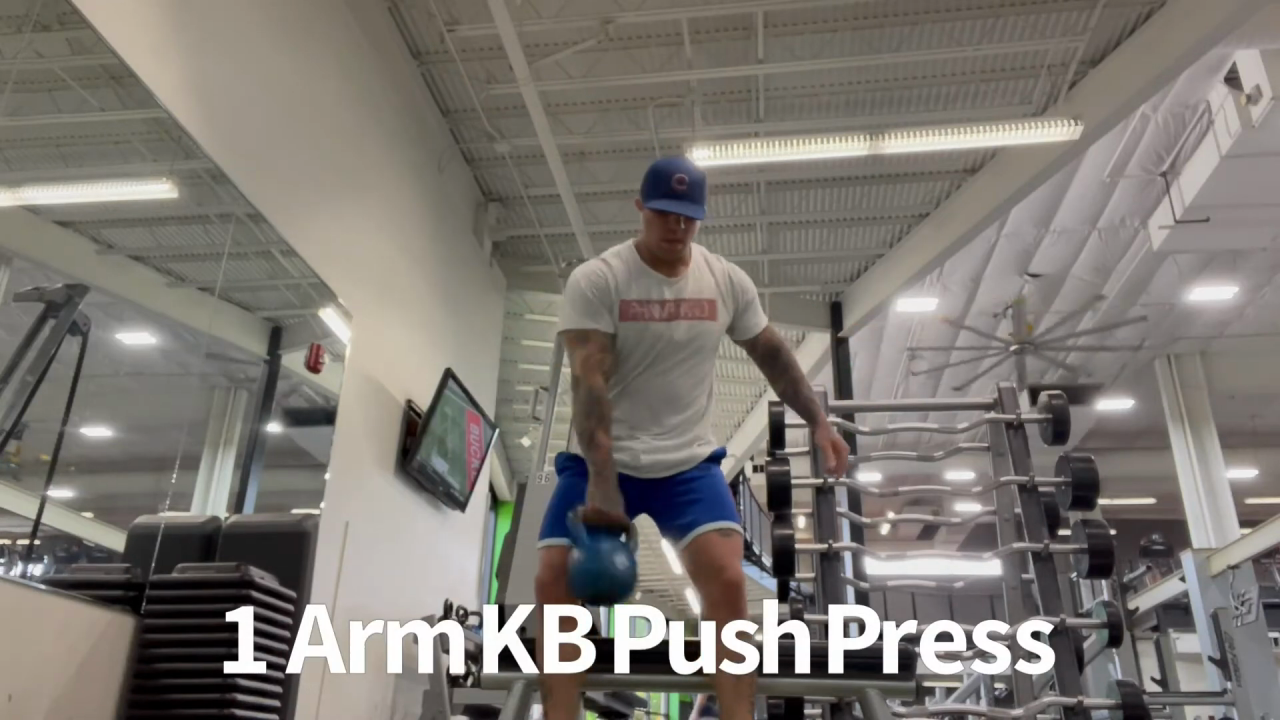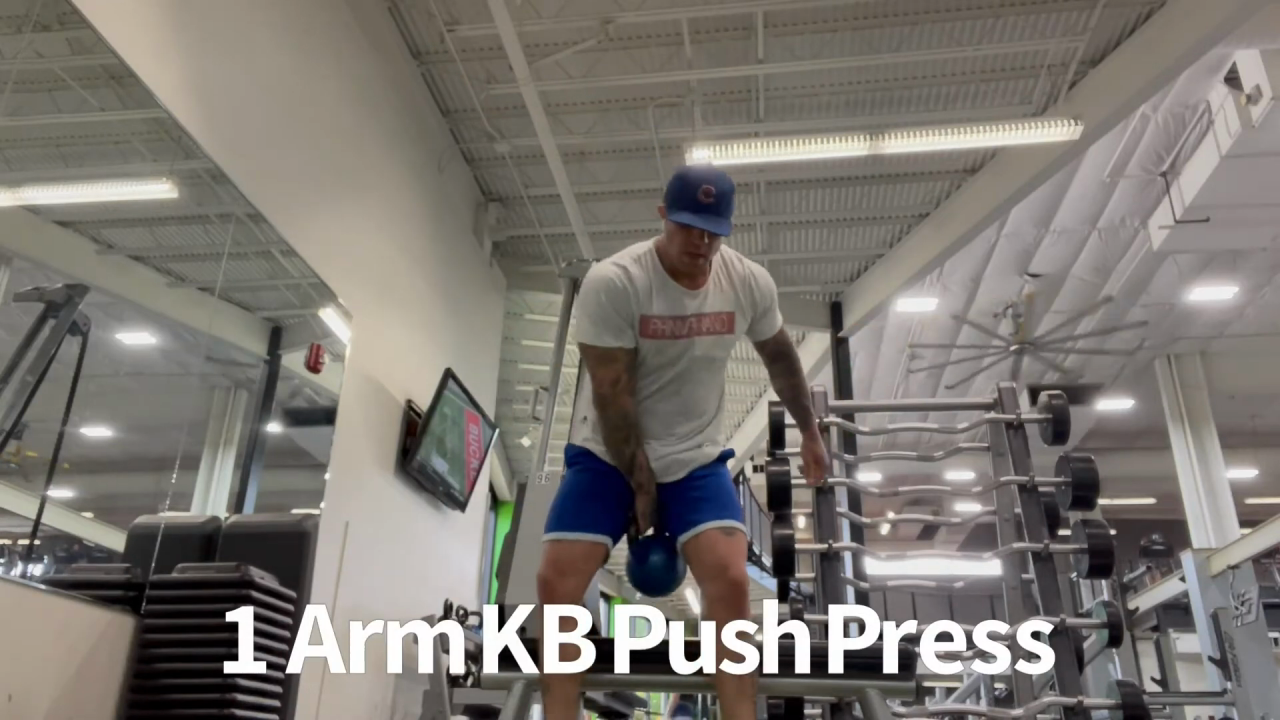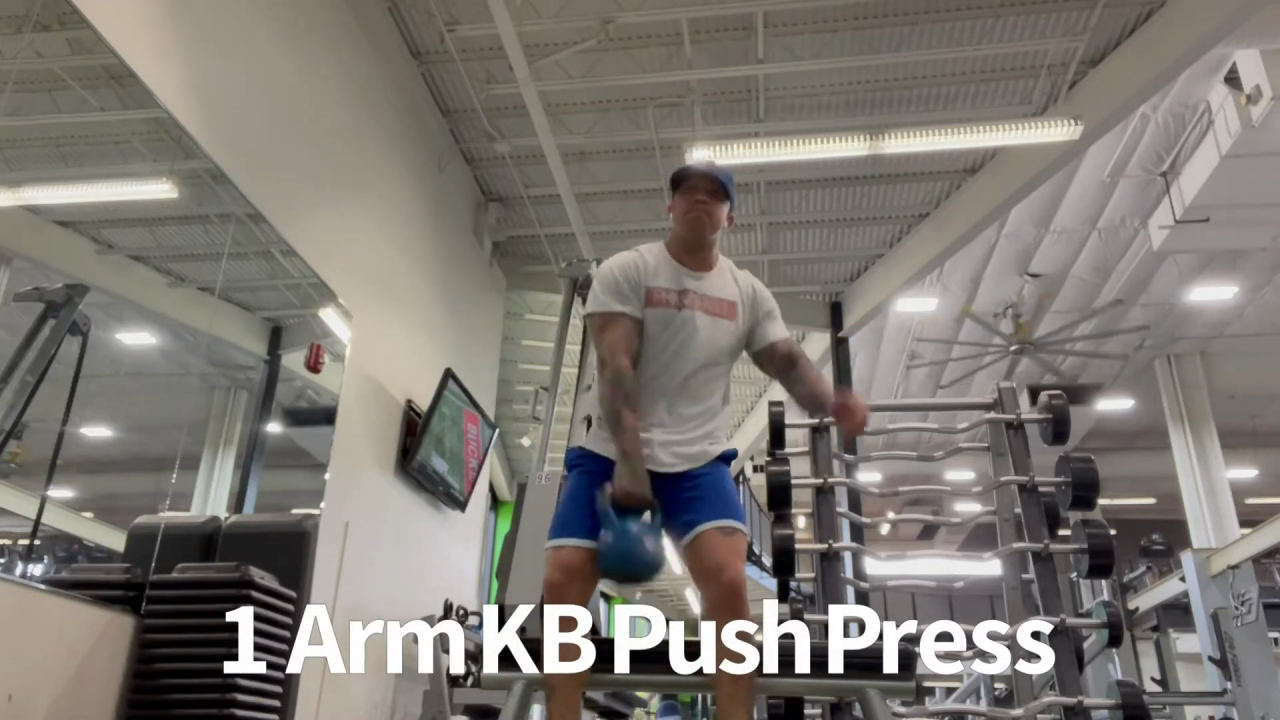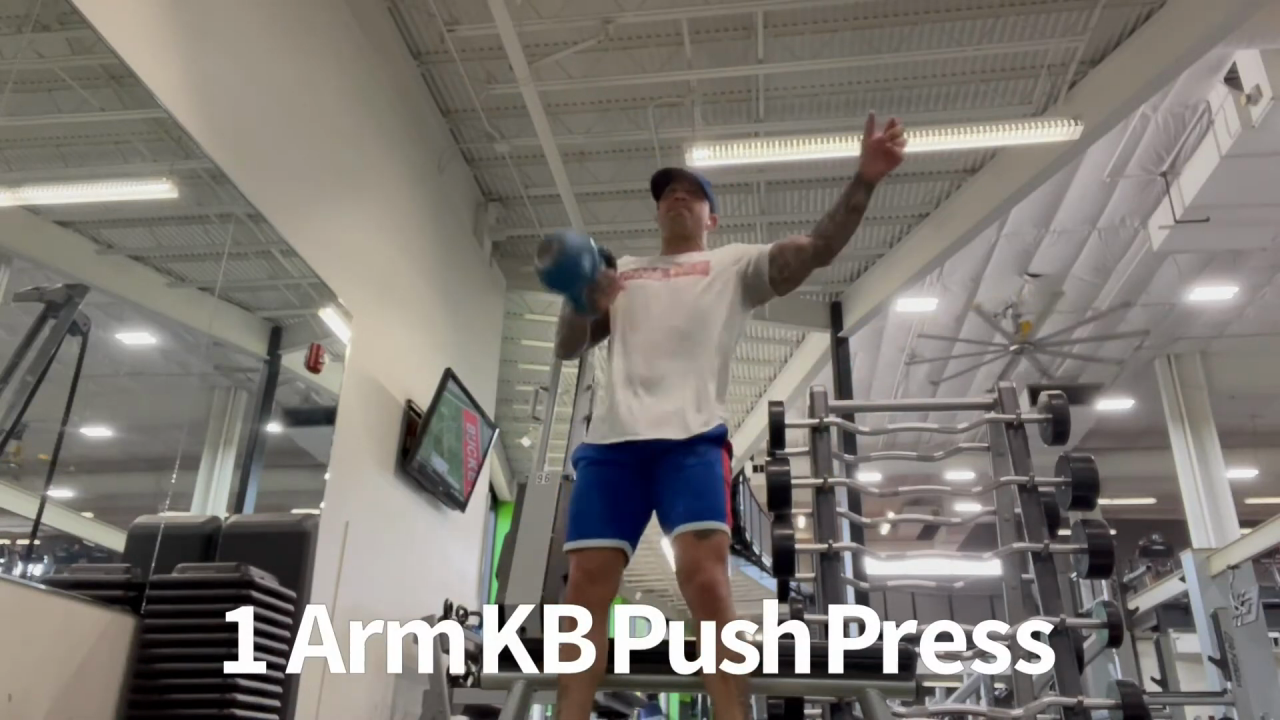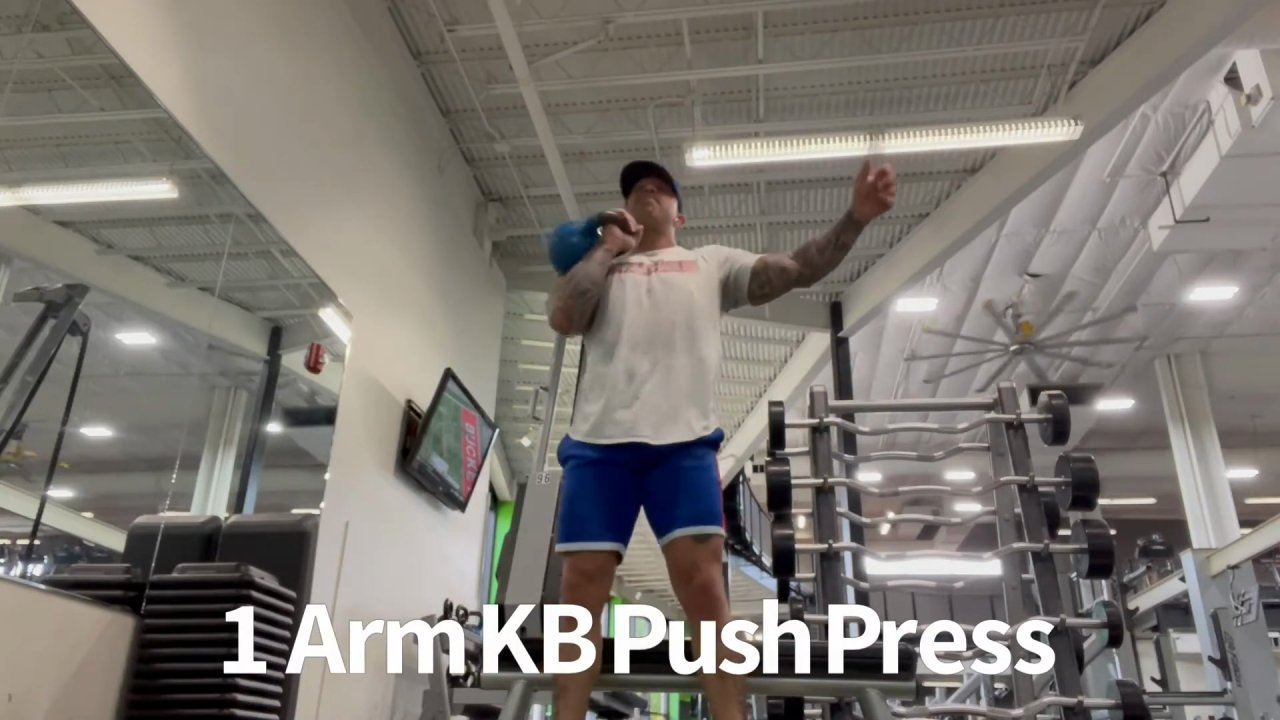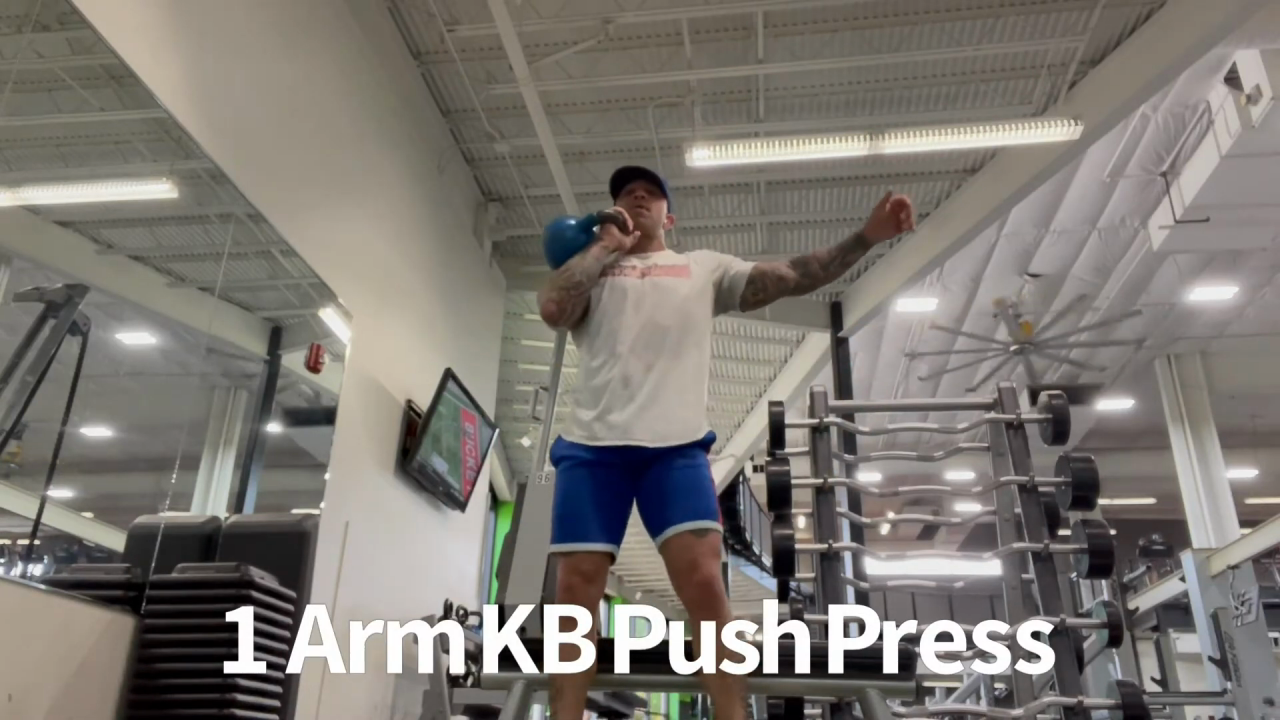
dt=0.3s
person 1, frame 1
left shoulder: (728, 281)
right shoulder: (595, 279)
left elbow: (772, 354)
right elbow: (589, 381)
left wrist: (817, 421)
right wrist: (601, 480)
left hip: (689, 463)
right hip: (602, 460)
left knee: (727, 583)
right knee: (555, 585)
person 1, frame 2
left shoulder: (750, 282)
right shoulder: (612, 282)
left elbow: (780, 356)
right elbow: (613, 398)
left wrist: (810, 432)
right wrist: (641, 490)
left hip: (697, 461)
right hip: (608, 457)
left knee: (730, 583)
right knee: (557, 584)
person 1, frame 3
left shoulder: (746, 291)
right shoulder: (624, 271)
left elbow: (788, 363)
right elbow: (615, 368)
left wrist: (832, 402)
right wrist: (629, 463)
left hip: (699, 460)
right hip: (606, 455)
left knee: (728, 583)
right knee: (561, 587)
person 1, frame 4
left shoulder: (738, 264)
right shoulder: (622, 271)
left elbow: (814, 249)
right elbow: (567, 348)
left wrist: (866, 178)
right wrist: (583, 299)
left hip: (692, 439)
right hip: (612, 443)
left knee: (705, 583)
right knee: (587, 589)
person 1, frame 5
left shoulder: (711, 263)
right shoulder: (595, 266)
left elbow: (797, 269)
right elbow: (562, 319)
left wrist: (857, 215)
right wrist: (608, 250)
left hip: (683, 441)
right hip: (599, 442)
left knee: (704, 588)
right knee: (580, 591)
person 1, frame 6
left shoulder: (704, 267)
right shoulder: (590, 268)
left elbow: (792, 277)
right elbow: (552, 309)
left wrist: (867, 236)
right wrist: (604, 245)
left hip: (676, 444)
right hip: (591, 444)
left knee: (705, 586)
right knee: (576, 590)
